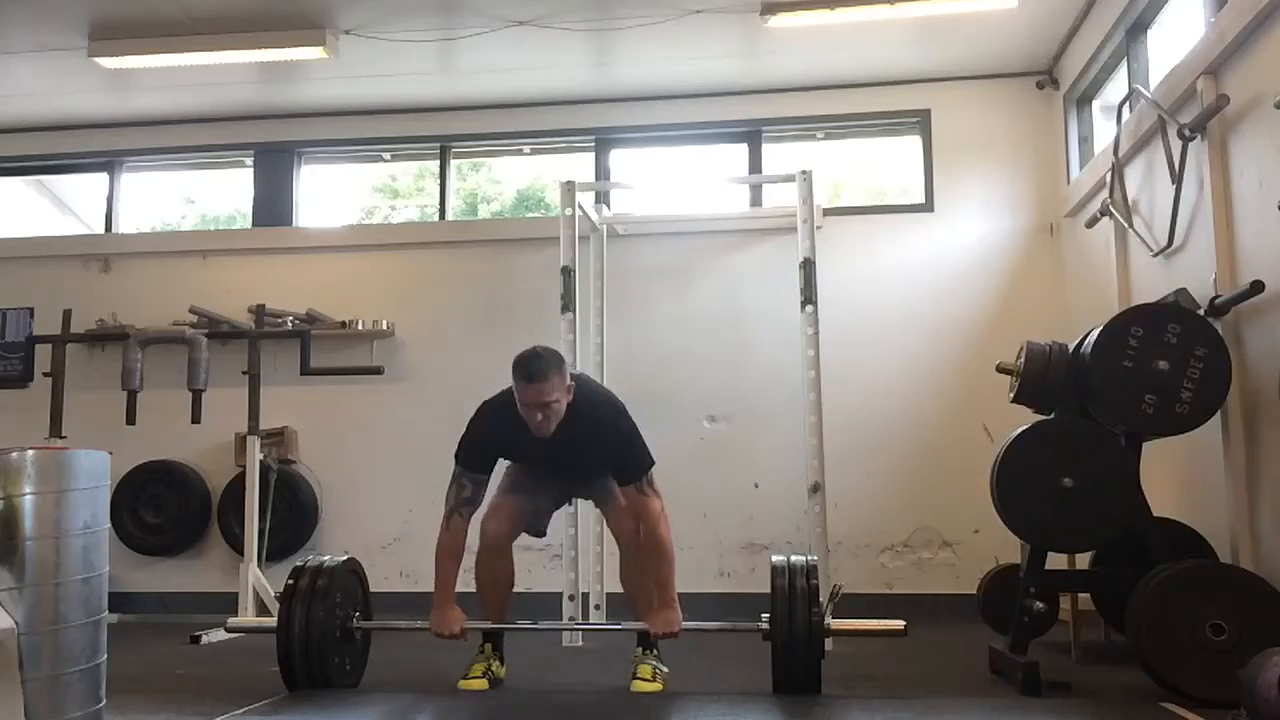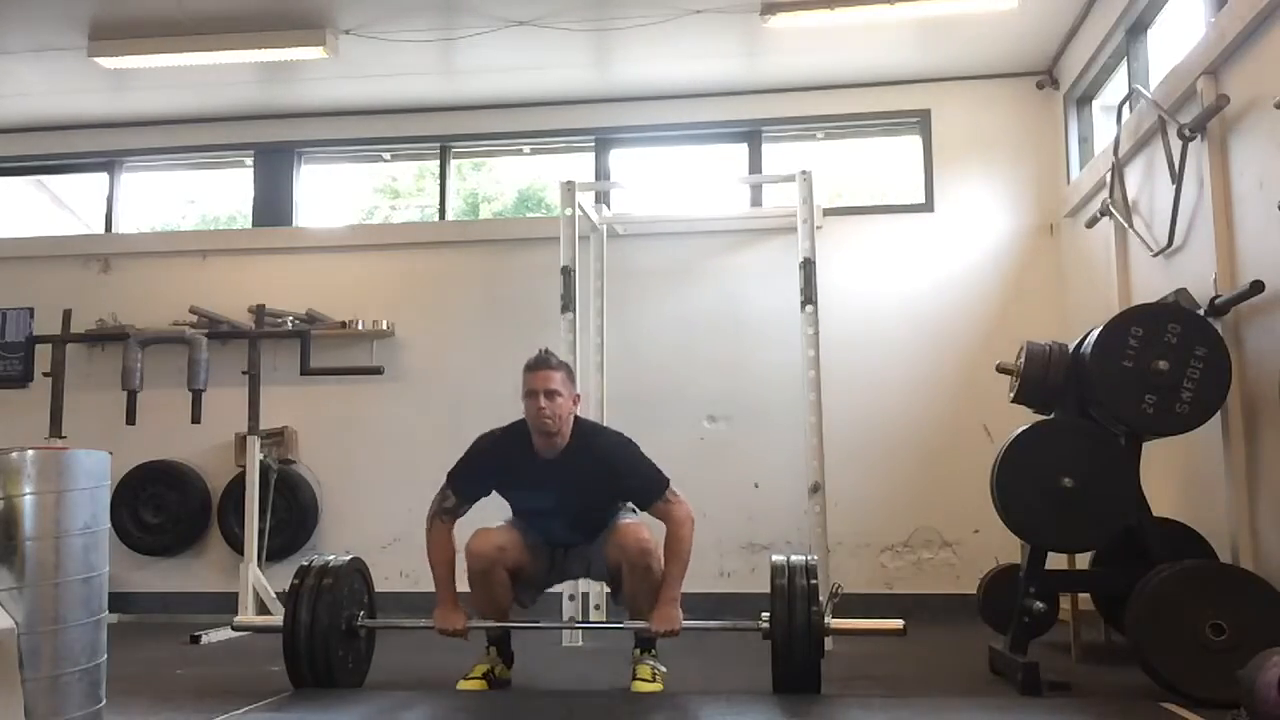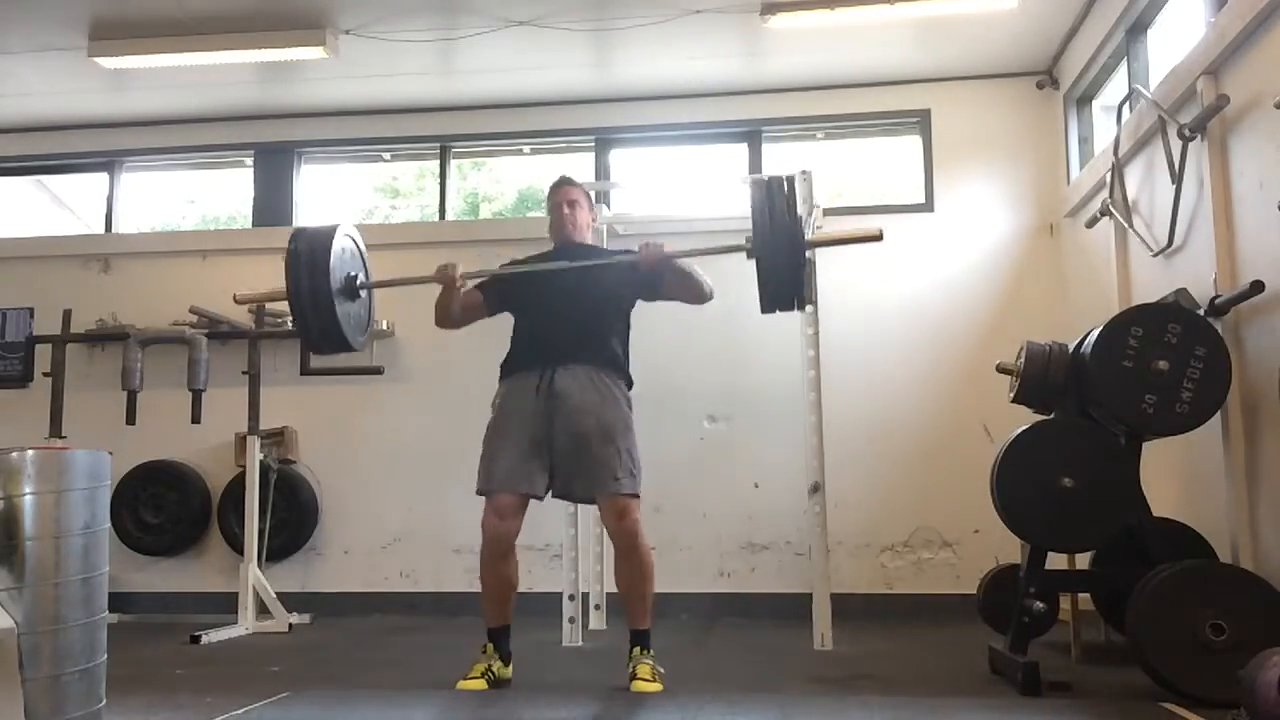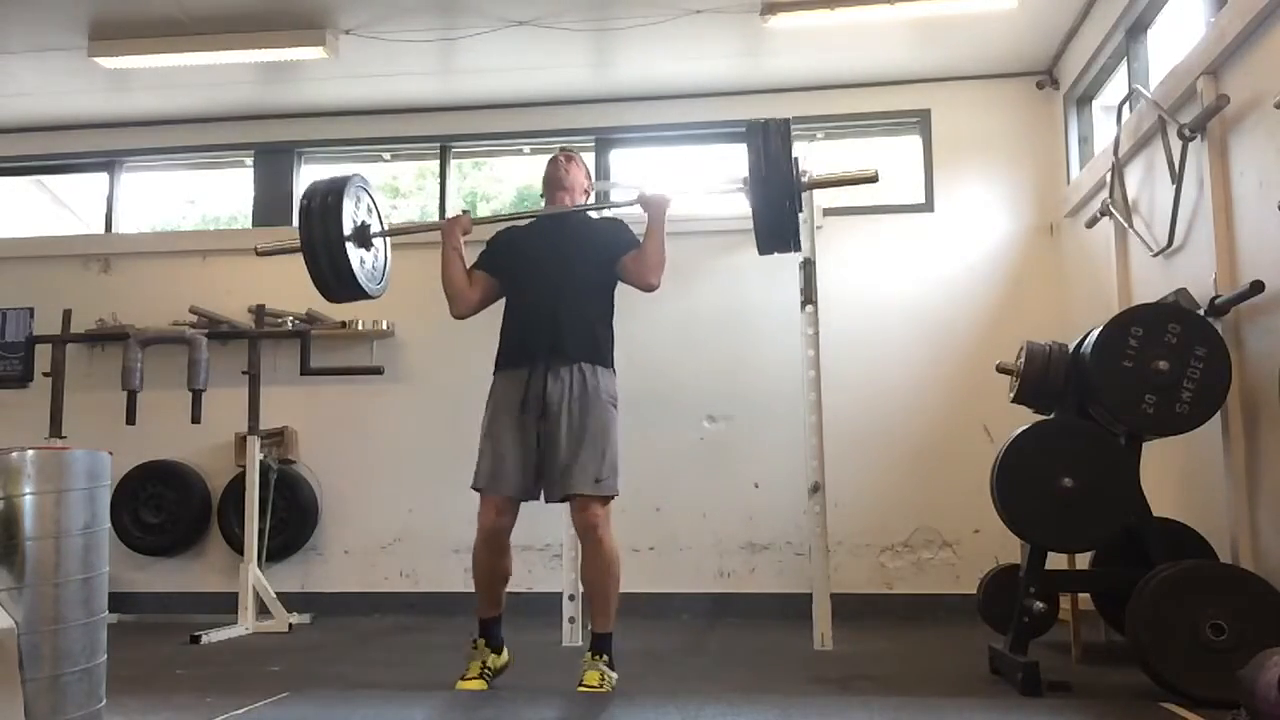
dt=1s
person 1, frame 1
left shoulder: (606, 415)
right shoulder: (492, 419)
left elbow: (651, 512)
right elbow: (458, 512)
left wrist: (667, 605)
right wrist: (444, 603)
left hip: (600, 468)
right hip: (534, 467)
left knee: (630, 529)
right knee: (494, 531)
left ankle: (647, 651)
right ankle: (491, 650)
person 1, frame 2
left shoulder: (609, 448)
right shoulder: (496, 449)
left elbow: (681, 517)
right elbow: (439, 518)
left wrist: (669, 602)
right wrist: (447, 603)
left hip: (600, 541)
right hip: (536, 548)
left knee: (639, 543)
right knee: (481, 549)
left ankle: (646, 653)
right ankle: (498, 655)
person 1, frame 3
left shoulder: (622, 265)
right shoulder: (520, 272)
left elbow: (700, 292)
right elbow: (450, 315)
left wrist: (664, 264)
right wrist: (451, 289)
left hip: (595, 384)
right hip: (523, 390)
left knee: (624, 520)
right knee: (498, 524)
left ankle: (642, 651)
right ankle: (496, 652)
person 1, frame 4
left shoulder: (606, 232)
right shoulder: (509, 241)
left elbow: (647, 276)
right elbow: (462, 302)
left wrist: (656, 214)
right wrist: (452, 240)
left hip: (583, 380)
right hip: (516, 382)
left knee: (592, 519)
right knee: (493, 520)
left ankle: (601, 655)
right ankle: (489, 644)
